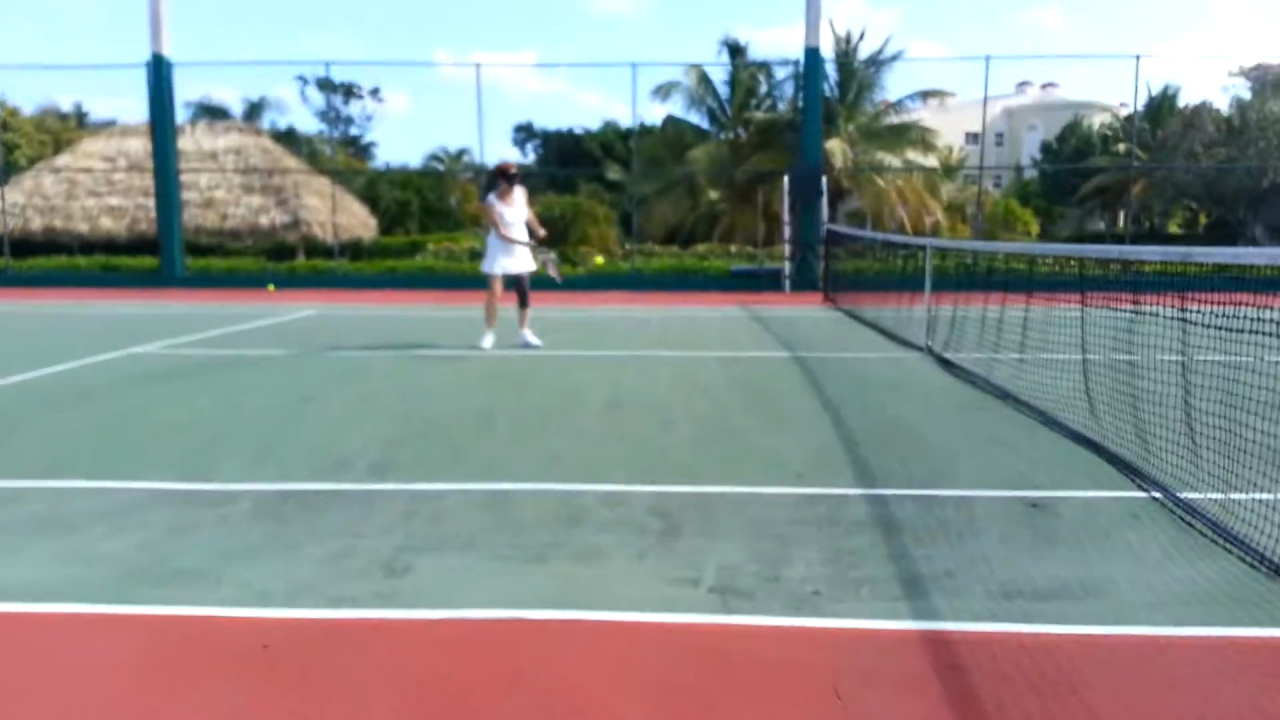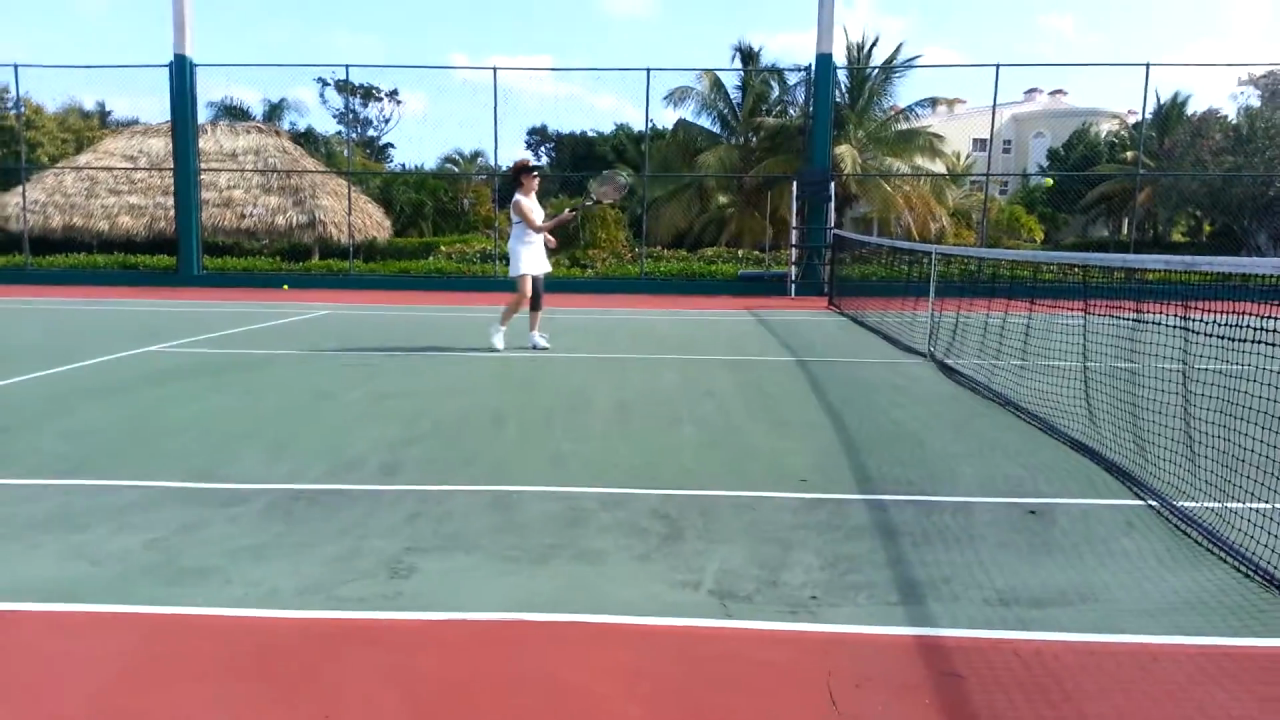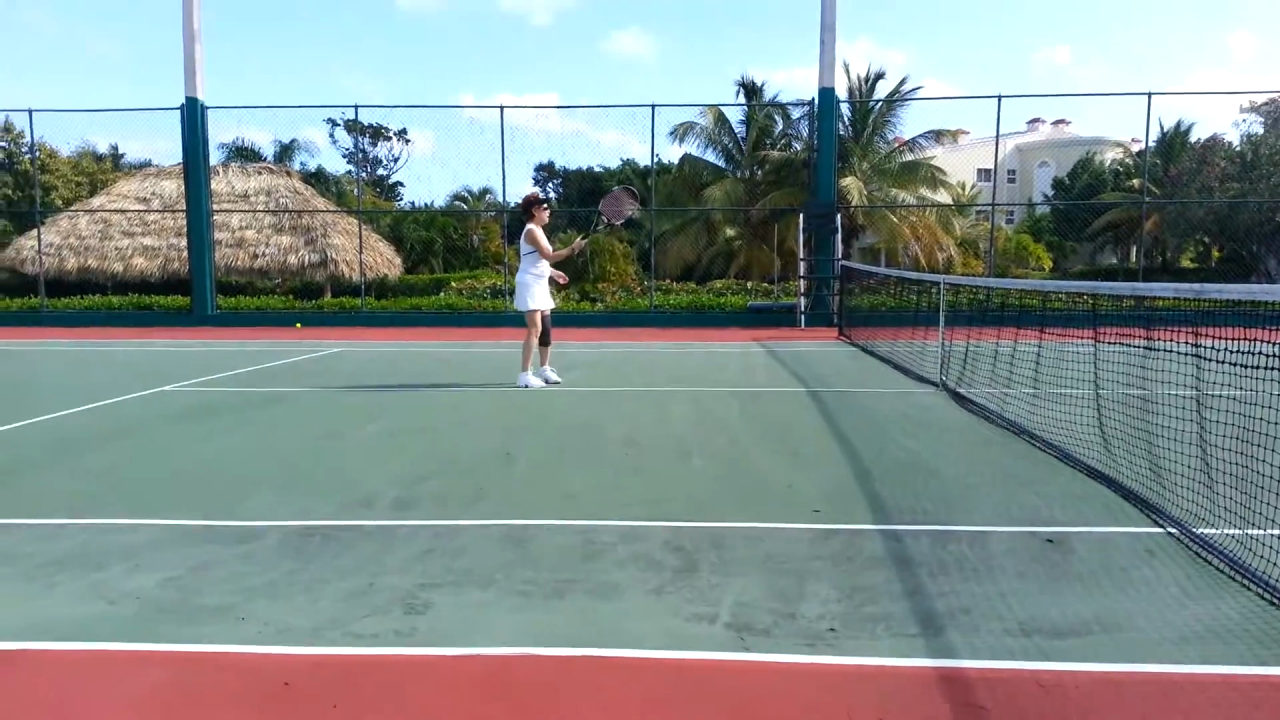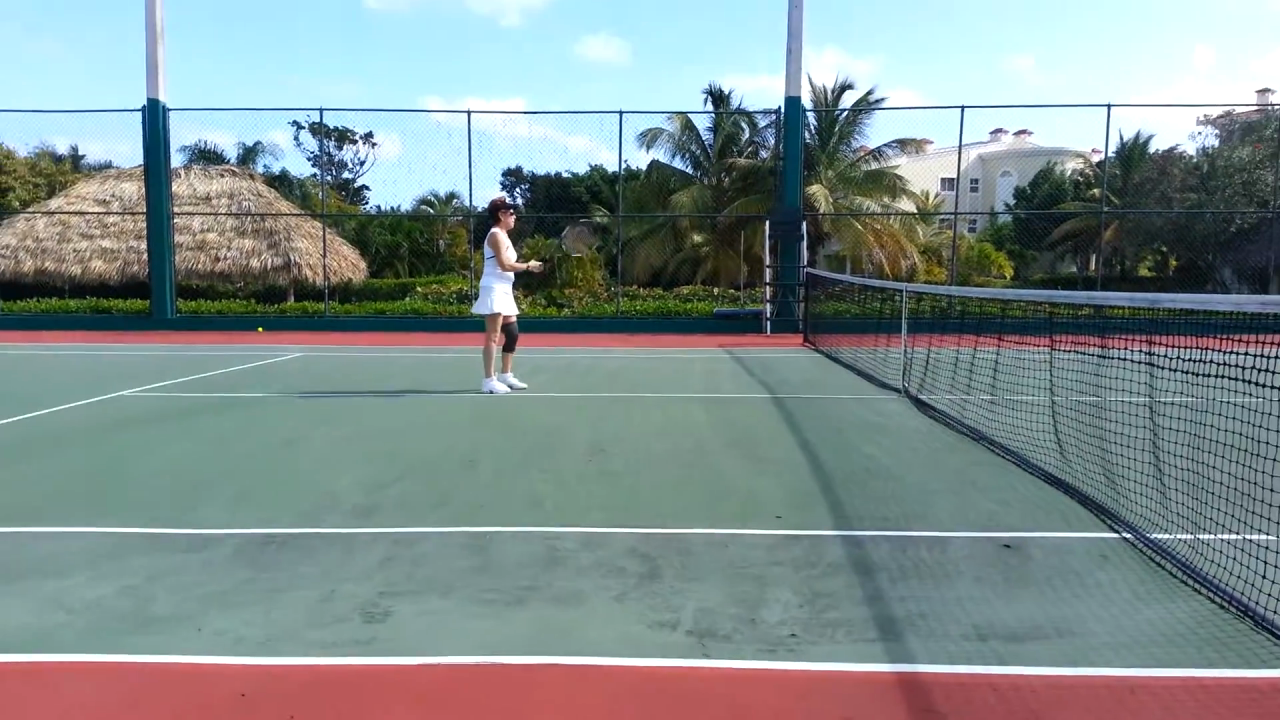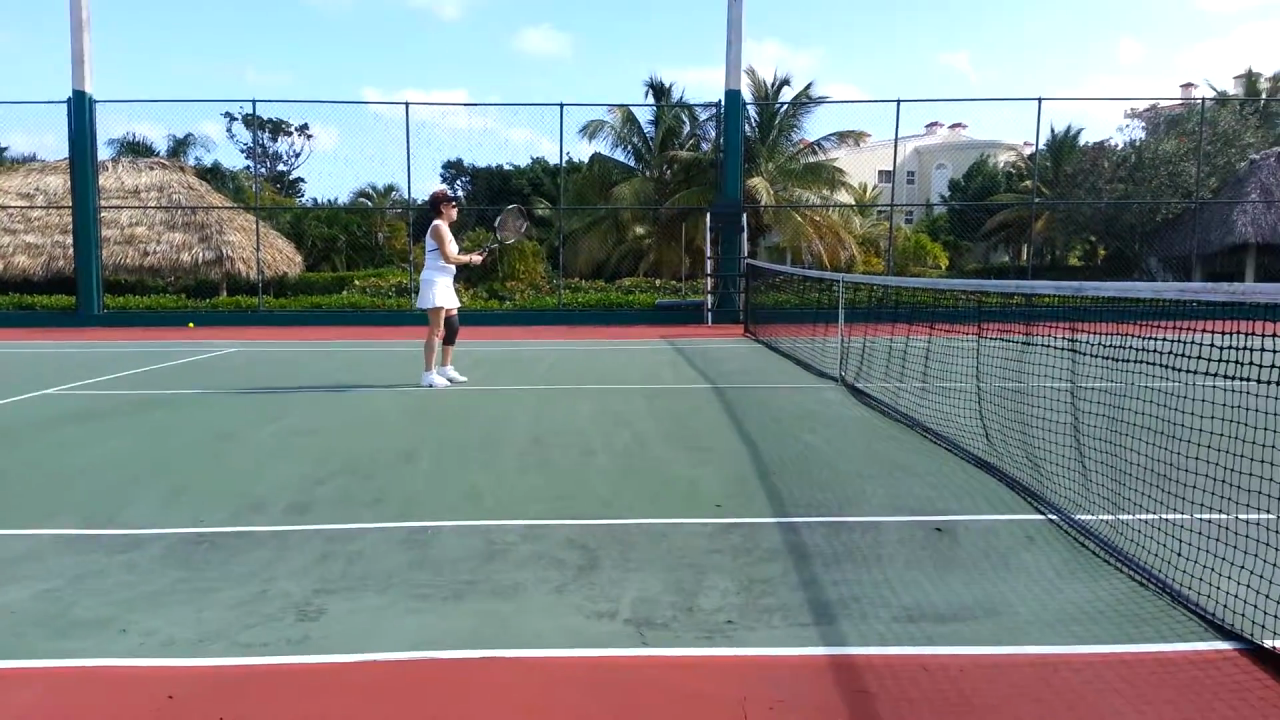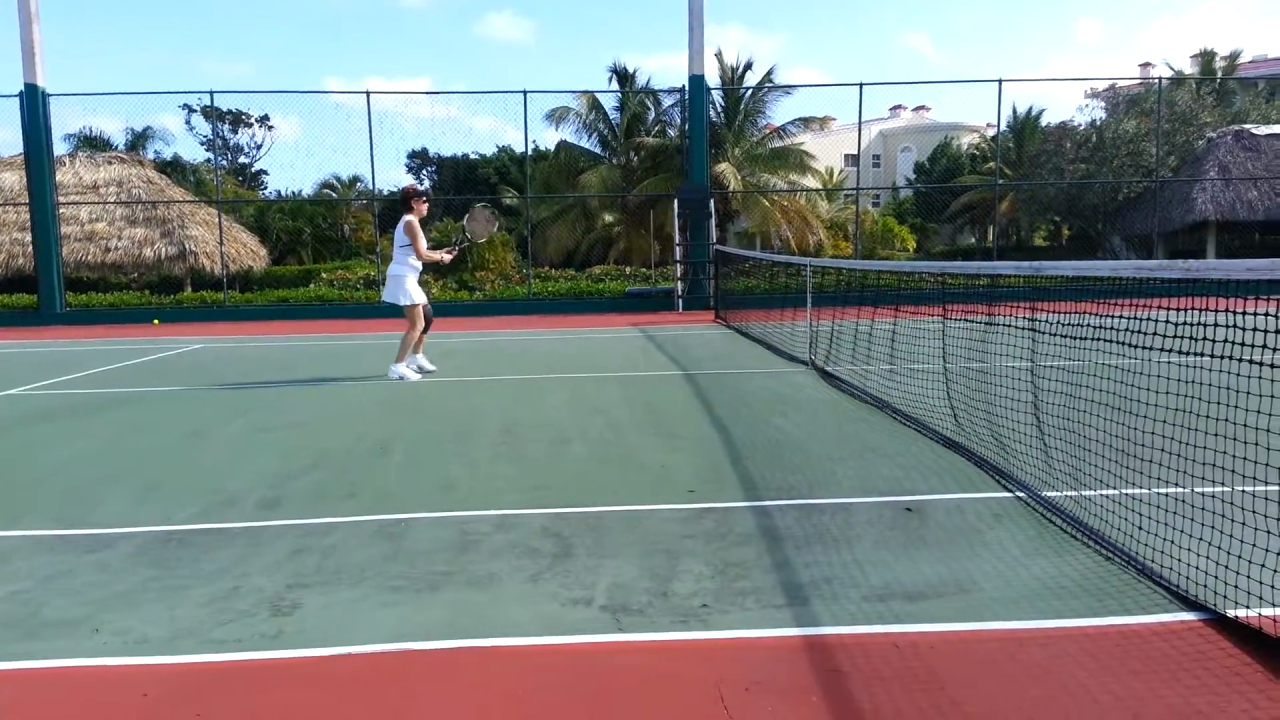
dt=0.3s
person 1, frame 1
left shoulder: (522, 192)
right shoulder: (492, 202)
right elbow: (501, 232)
left wrist: (537, 229)
right wrist: (521, 241)
left hip: (520, 250)
right hip: (500, 250)
left knee: (524, 291)
right knee: (494, 292)
left ankle: (525, 332)
right ankle: (489, 334)
person 1, frame 2
left shoulder: (531, 193)
right shoulder: (519, 202)
right elbow: (536, 227)
left wrist: (546, 235)
right wrist: (559, 219)
left hip: (536, 250)
right hip: (522, 251)
left knee: (538, 295)
right knee: (524, 294)
left ankle: (534, 335)
right ankle: (500, 328)
person 1, frame 3
left shoulder: (537, 230)
right shoulder: (532, 231)
right elbow: (550, 256)
left wrist: (553, 272)
right wrist: (573, 247)
left hip: (540, 285)
right hip: (529, 285)
left knee: (546, 329)
right knee: (534, 330)
left ankle: (544, 369)
right ankle: (525, 375)
person 1, frame 4
left shoulder: (503, 235)
right shoulder: (496, 235)
right elbow: (504, 265)
left wrist: (526, 266)
right wrist: (528, 265)
left hip: (504, 290)
right hip: (494, 289)
left knee: (512, 333)
right knee: (493, 336)
left ankle: (506, 375)
right ankle: (489, 380)
person 1, frame 5
left shoulder: (442, 228)
right shoulder: (438, 227)
right elbow: (448, 258)
left wrist: (471, 256)
right wrist: (471, 260)
left hip: (444, 284)
right hip: (435, 283)
left knee: (452, 327)
right knee: (437, 330)
left ankle: (446, 369)
right ankle: (429, 374)
person 1, frame 6
left shoulder: (409, 222)
right shoulder: (411, 223)
left elbow: (416, 253)
right elbow: (421, 255)
left wrist: (440, 253)
right wrist: (442, 258)
left hip: (406, 279)
right hip: (403, 278)
left knee: (427, 316)
right knee: (417, 324)
left ankle: (416, 358)
right ankle: (398, 366)
